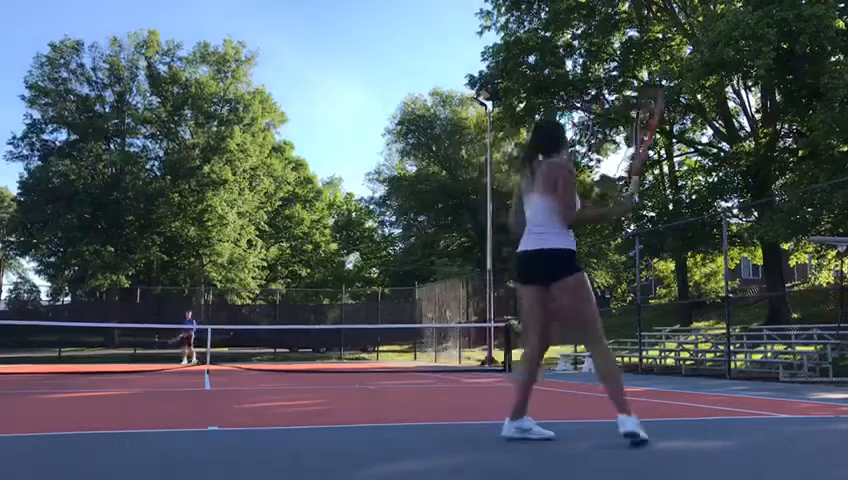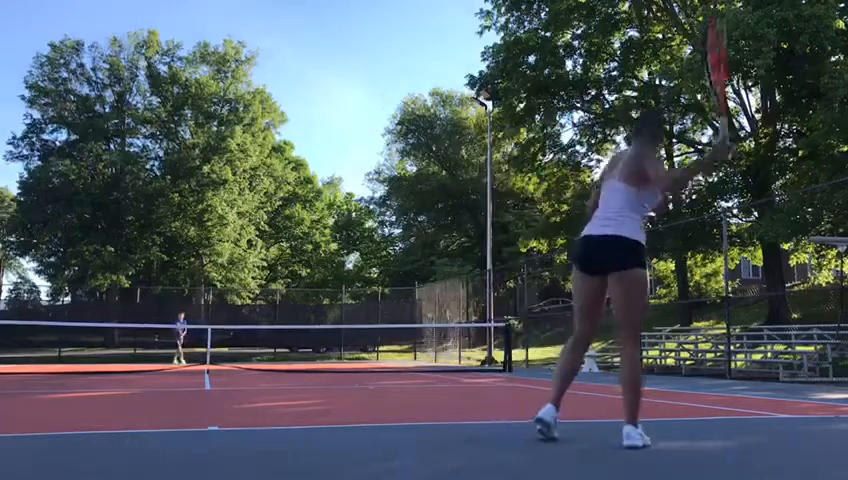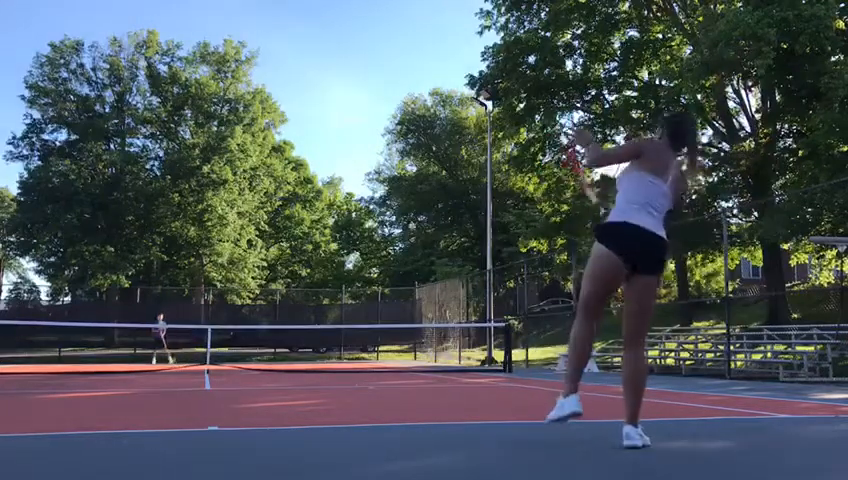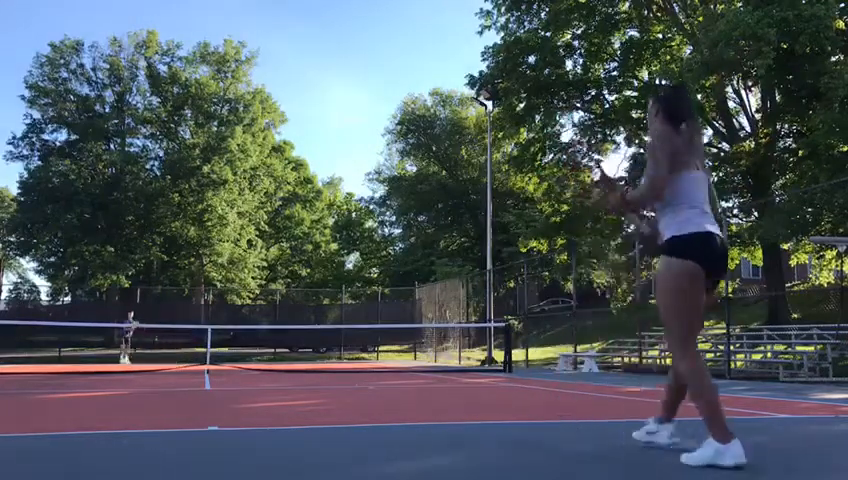
dt=0.7s
person 1, frame 1
left shoulder: (528, 174)
right shoulder: (562, 167)
left elbow: (517, 223)
right elbow: (569, 218)
right wrist: (610, 211)
left hip: (527, 257)
right hip: (557, 258)
left knee: (536, 342)
right knee: (595, 339)
left ankle: (517, 420)
right ankle: (625, 417)
person 1, frame 2
left shoulder: (615, 159)
right shoulder: (647, 158)
right elbow: (667, 183)
right wrist: (709, 160)
left hip: (588, 242)
right hip: (623, 247)
left knee: (581, 334)
right knee: (630, 340)
left ankle: (550, 408)
right ankle: (631, 426)
person 1, frame 3
left shoulder: (647, 147)
right shoulder: (680, 179)
left elbow: (595, 159)
left wrist: (586, 142)
left hip: (619, 235)
right hip: (653, 246)
left knee: (586, 316)
right knee: (635, 340)
left ankle: (570, 395)
right ankle: (632, 427)
person 1, frame 4
left shoulder: (661, 139)
right shoulder: (692, 146)
left elbow: (652, 192)
left wrist: (622, 200)
right wrist: (662, 219)
left hip: (685, 248)
right hip: (712, 244)
left knee: (680, 346)
right knee: (682, 344)
left ankle: (723, 442)
right ankle: (662, 424)
